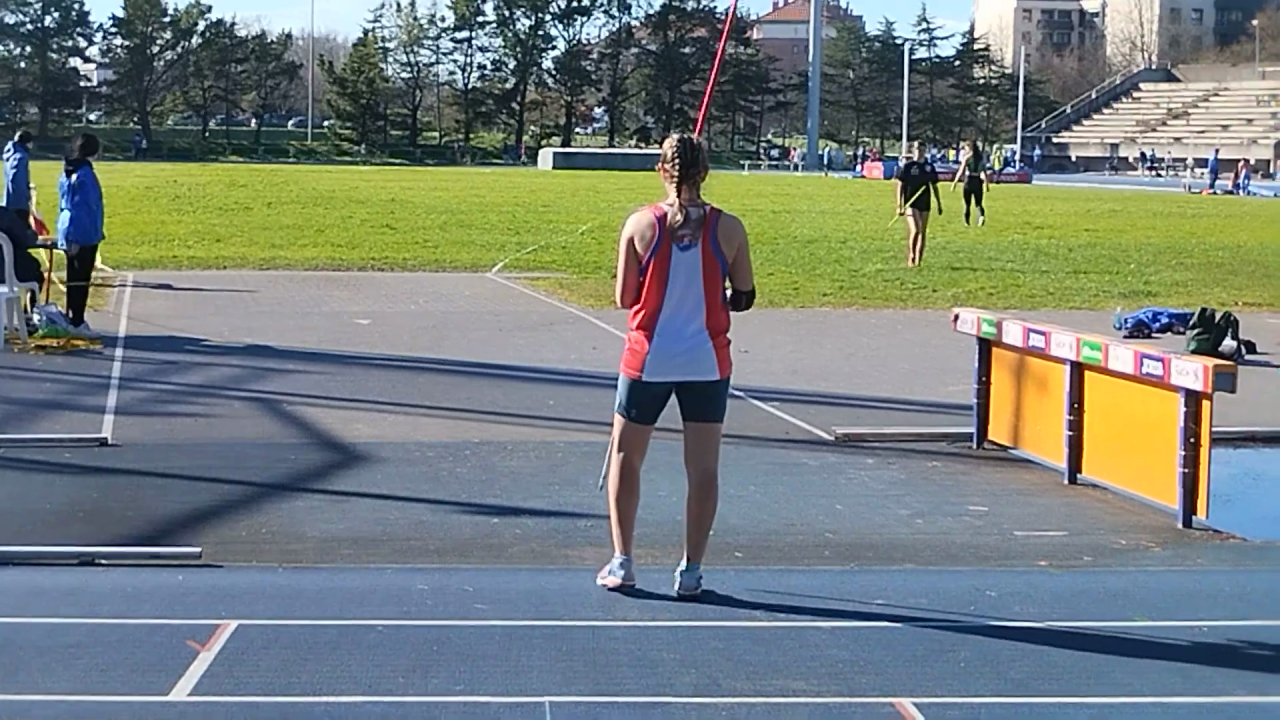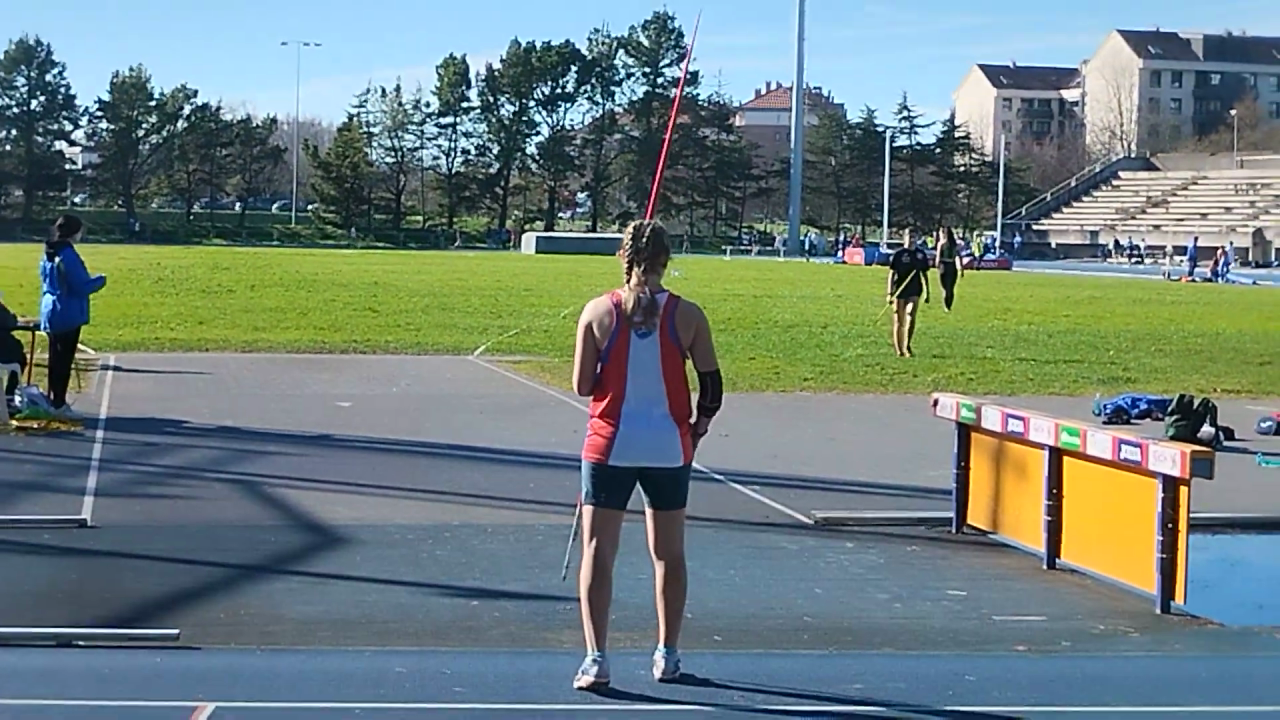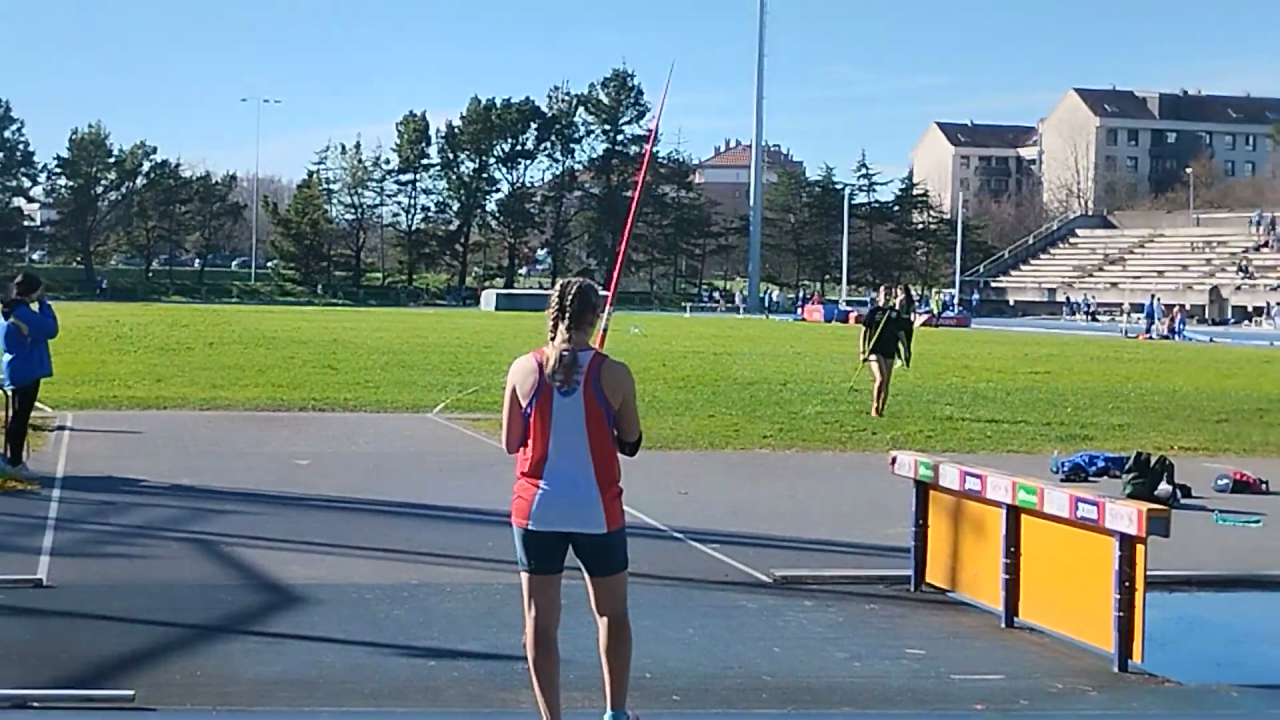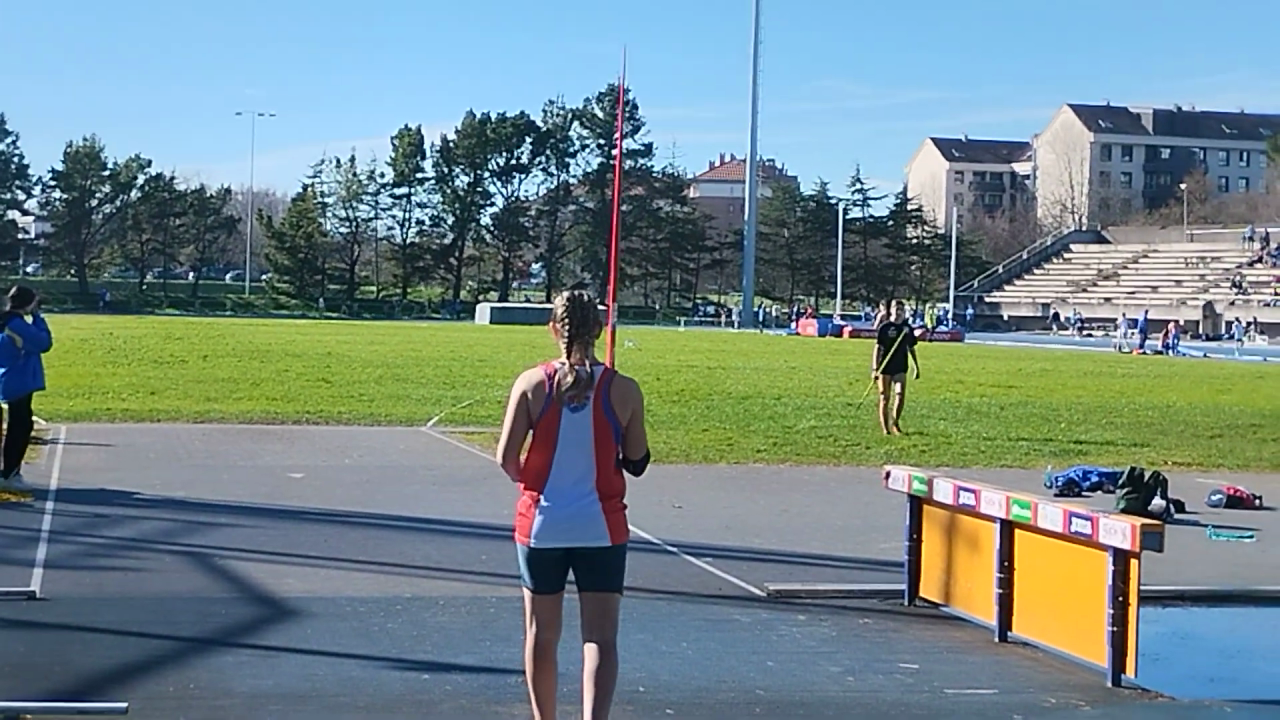
dt=0.5s
person 1, frame 1
left shoulder: (640, 224)
right shoulder: (728, 229)
left elbow: (624, 298)
right elbow: (744, 298)
left hip: (648, 359)
right hip: (707, 362)
left knee: (624, 457)
right knee: (702, 469)
left ankle: (621, 564)
right ankle: (690, 572)
person 1, frame 2
left shoulder: (598, 311)
right shoulder: (687, 315)
left elbow: (582, 386)
right elbow: (711, 387)
right wrist: (696, 429)
left hip: (609, 447)
right hip: (668, 447)
left knee: (598, 551)
right knee: (669, 554)
left ankle: (596, 661)
right ankle: (667, 655)
person 1, frame 3
left shoulder: (523, 370)
right shoulder: (614, 374)
left elbow: (511, 444)
right elbow: (630, 444)
left hip: (537, 509)
right hip: (597, 511)
left knee: (541, 618)
right knee: (613, 613)
person 1, frame 4
left shoulder: (532, 383)
right shoulder: (623, 390)
left elbow: (506, 458)
right elbow: (636, 463)
left hip: (541, 525)
right hip: (601, 528)
left knee: (541, 634)
right knee: (600, 639)
person 2, frame 1
left shoulder: (68, 171)
right shoulder: (85, 174)
right elbow: (79, 207)
right wrist: (75, 237)
left hip: (73, 235)
right hip: (84, 236)
left knee: (74, 278)
right knee: (81, 279)
left ankle: (73, 320)
right ankle: (77, 323)
person 2, frame 2
left shoulder: (49, 254)
right shoulder: (68, 256)
right elbow: (82, 286)
right wrist: (99, 281)
left hip: (52, 314)
right hip: (67, 315)
left knee: (57, 360)
right knee: (64, 361)
left ankle: (55, 402)
right ankle: (59, 405)
person 2, frame 3
right shoulder: (24, 313)
left elbow: (37, 328)
right elbow: (51, 329)
left wrist: (40, 303)
right wrist: (44, 303)
right hip: (26, 371)
left knee: (17, 417)
right knee: (21, 418)
person 2, frame 4
right shoulder: (18, 325)
left elbow: (32, 339)
right elbow: (44, 342)
left wrist: (34, 316)
right wrist: (37, 316)
right hip: (19, 385)
left knee: (22, 427)
right knee: (18, 430)
